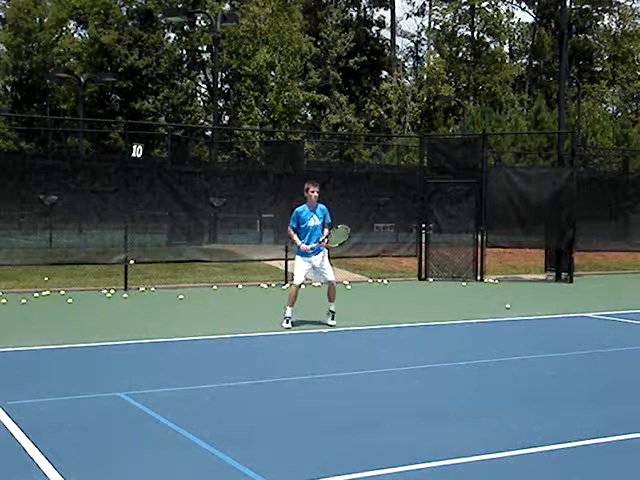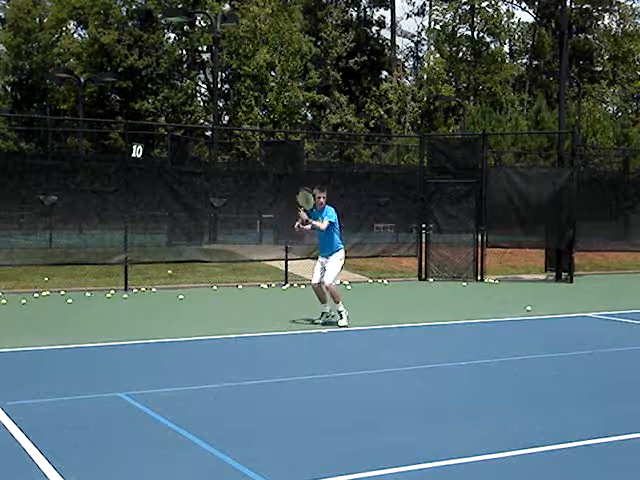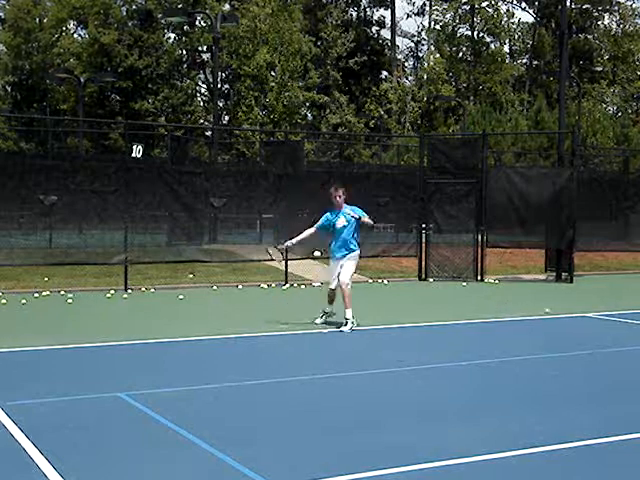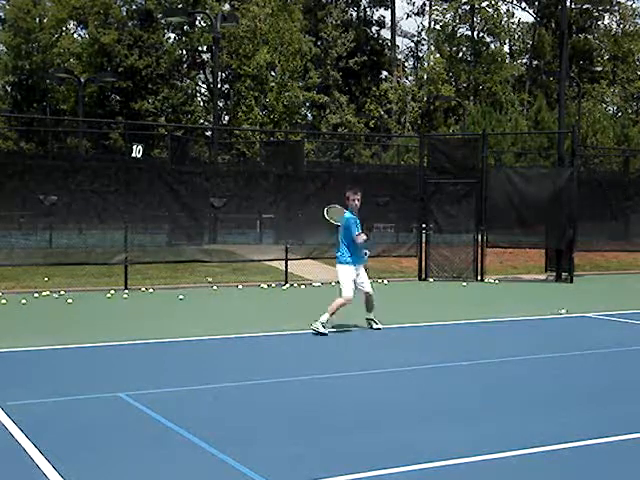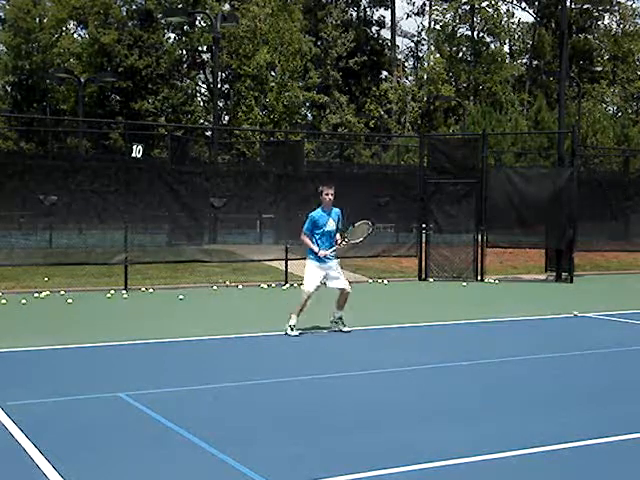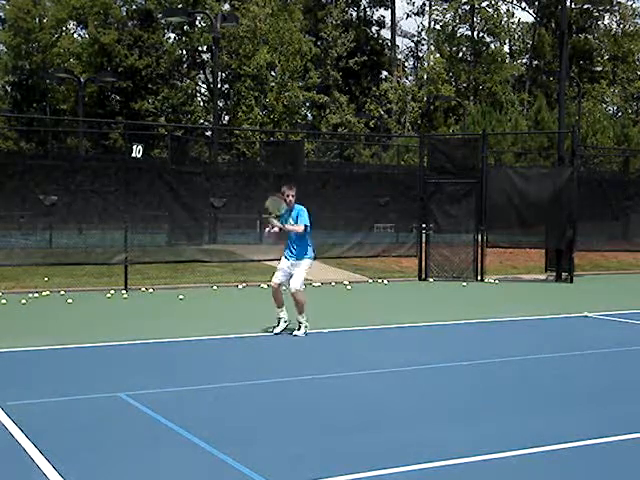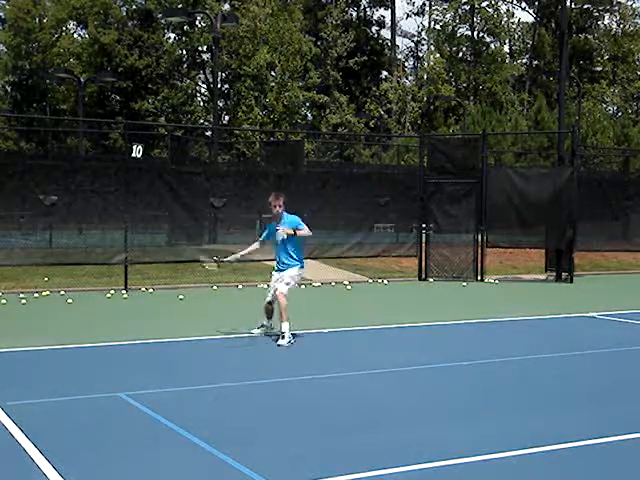
dt=0.5s
person 1, frame 1
left shoulder: (323, 209)
right shoulder: (299, 211)
right elbow: (290, 230)
left wrist: (324, 237)
right wrist: (299, 244)
left hip: (320, 253)
right hip: (303, 255)
left knee: (331, 281)
right knee: (297, 283)
left ankle: (331, 312)
right ankle: (287, 315)
person 1, frame 2
left shoulder: (330, 211)
right shoulder: (314, 211)
left elbow: (323, 227)
right elbow: (313, 227)
left wrist: (306, 218)
right wrist: (301, 227)
left hip: (336, 253)
right hip: (324, 255)
left knee: (328, 284)
right knee: (315, 283)
left ankle: (342, 312)
right ankle: (327, 312)
person 1, frame 3
left shoulder: (353, 210)
right shoulder: (329, 216)
left elbow: (370, 223)
right elbow: (313, 230)
left wrist: (358, 217)
right wrist: (294, 241)
left hip: (351, 255)
right hip: (336, 256)
left knee: (344, 283)
right knee: (332, 288)
left ankle: (349, 319)
right ankle: (328, 312)
person 1, frame 4
left shoulder: (354, 217)
right shoulder: (350, 218)
right elbow: (360, 239)
left wrist: (362, 250)
right wrist: (363, 237)
left hip: (357, 264)
right hip: (346, 264)
left knee: (369, 293)
right knee: (347, 297)
left ankle: (370, 319)
right ankle: (320, 322)
person 1, frame 5
left shoulder: (337, 212)
right shoulder: (314, 216)
right elbow: (303, 236)
left wrist: (338, 238)
right wrist: (317, 250)
left hip: (331, 260)
right hip: (315, 261)
left knee: (346, 289)
right knee: (308, 291)
left ankle: (336, 320)
right ankle: (292, 324)
person 1, frame 6
left shoulder: (301, 210)
right shoulder: (284, 213)
left elbow: (300, 229)
left wrist: (281, 225)
right wrist: (272, 228)
left hip: (303, 257)
right hip: (288, 256)
left knee: (295, 289)
right knee: (275, 284)
left ankle: (301, 323)
right ankle: (283, 318)
person 1, frame 7
left shoulder: (293, 219)
right shoulder: (271, 226)
left elbow: (308, 233)
right elbow: (259, 243)
left wrist: (292, 232)
right wrist: (240, 254)
left hip: (294, 267)
right hip: (279, 269)
left knee: (279, 293)
right knee: (268, 302)
left ankle: (286, 333)
right ankle: (267, 324)
